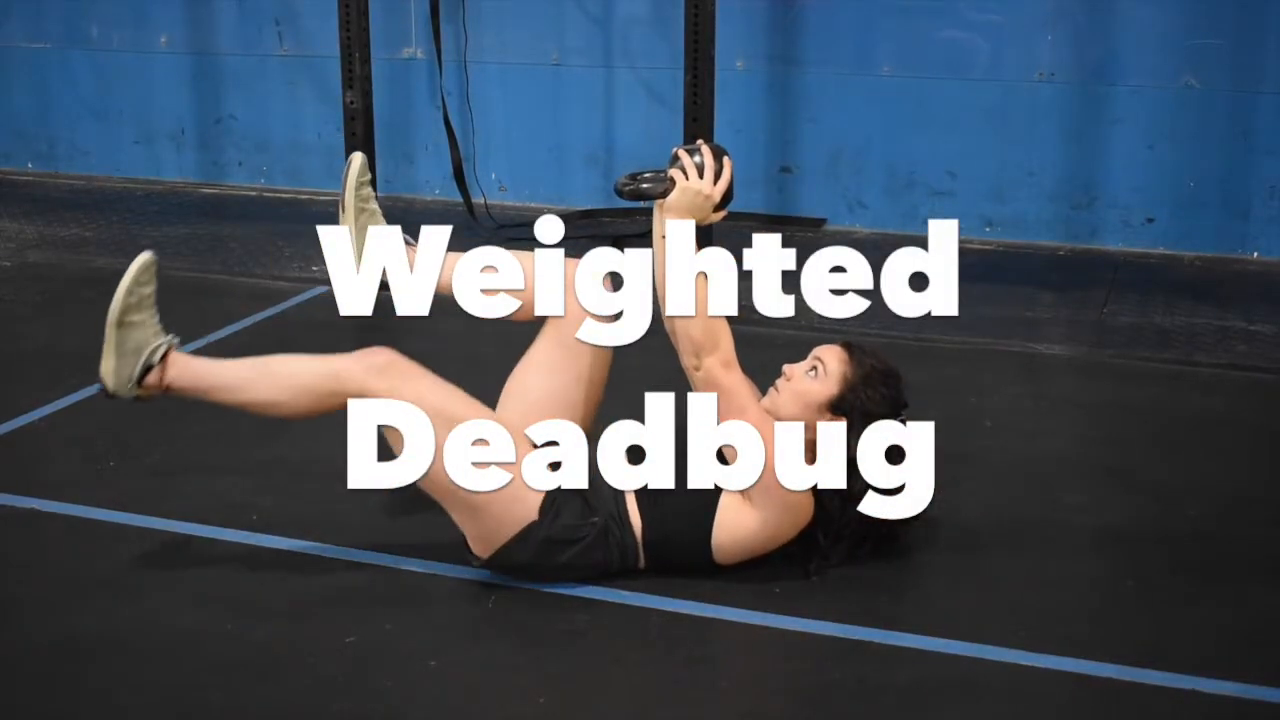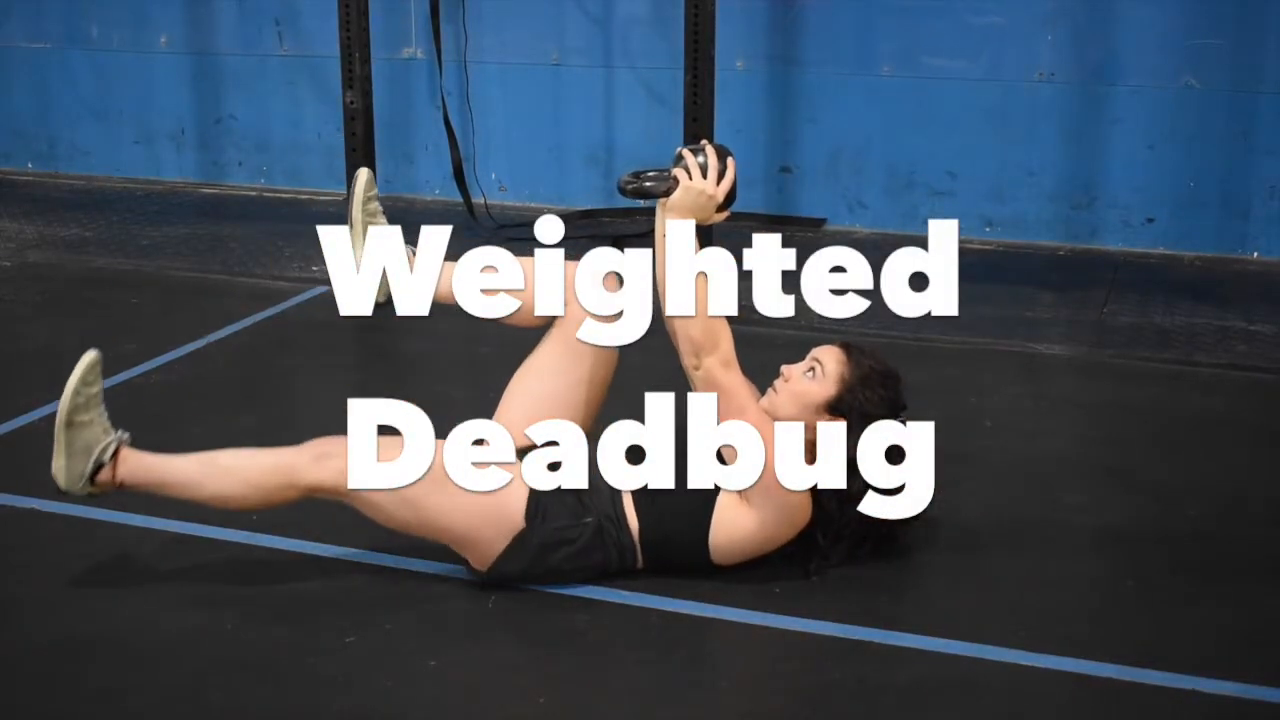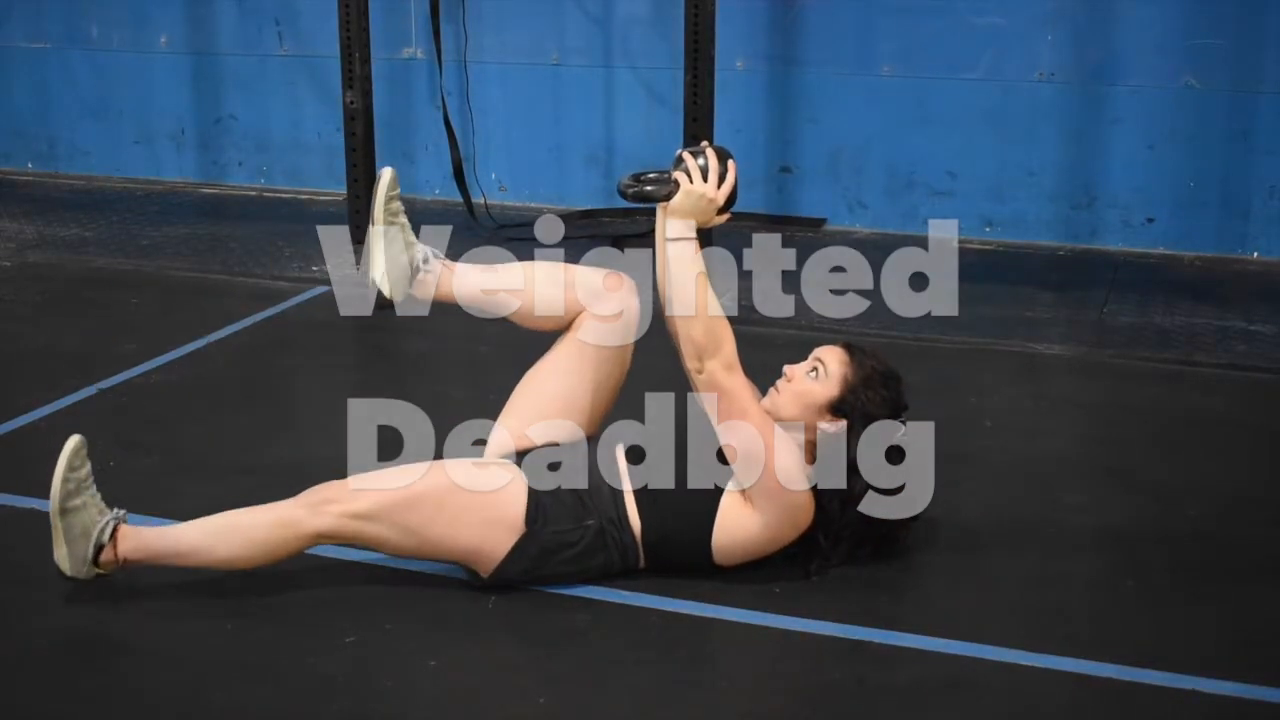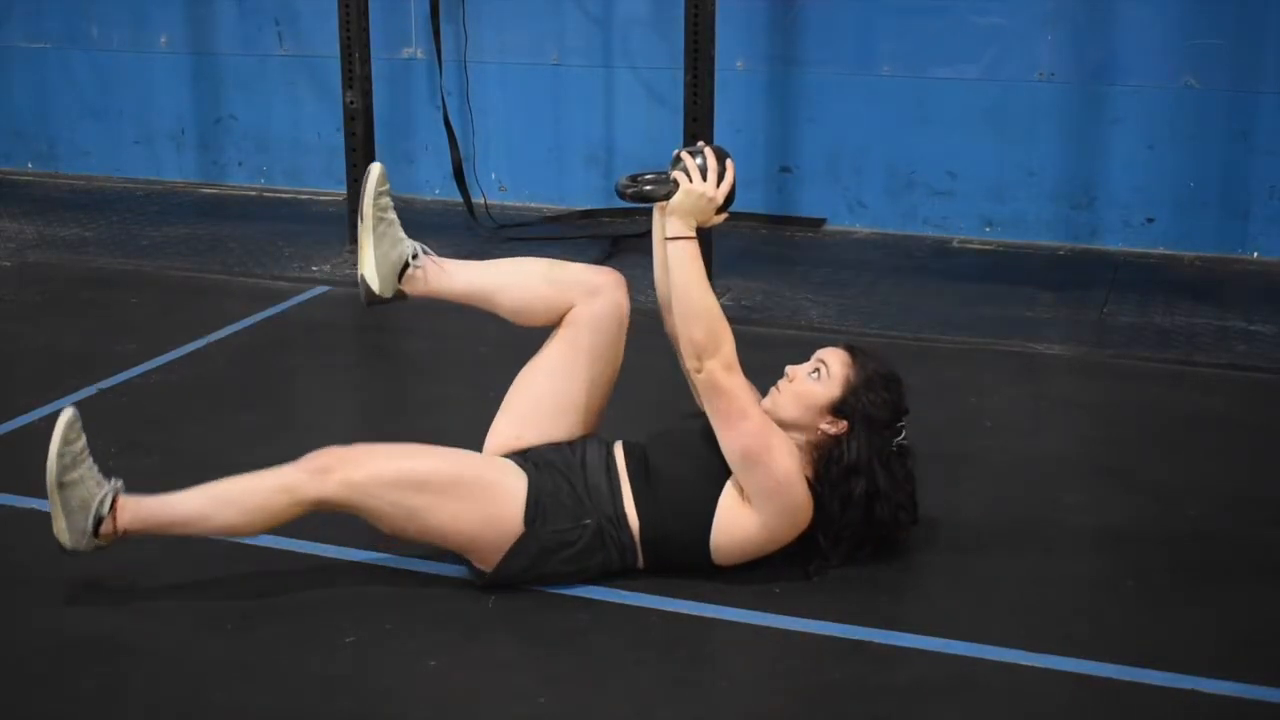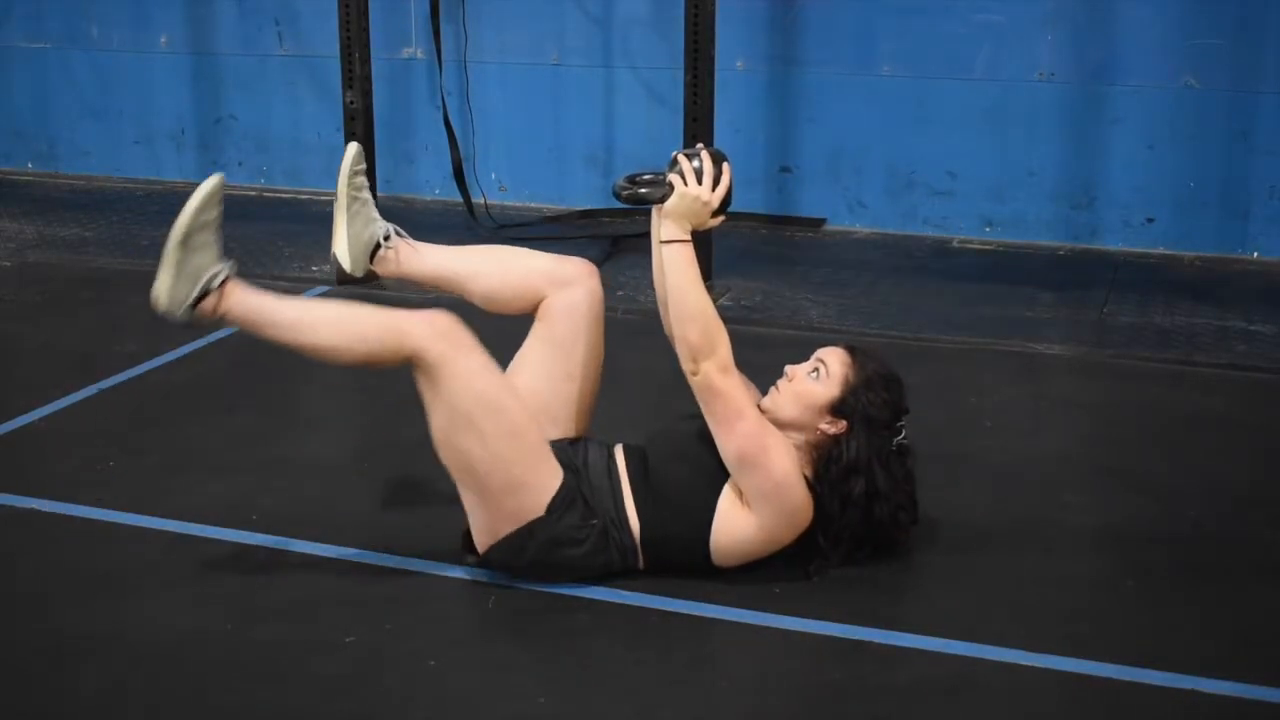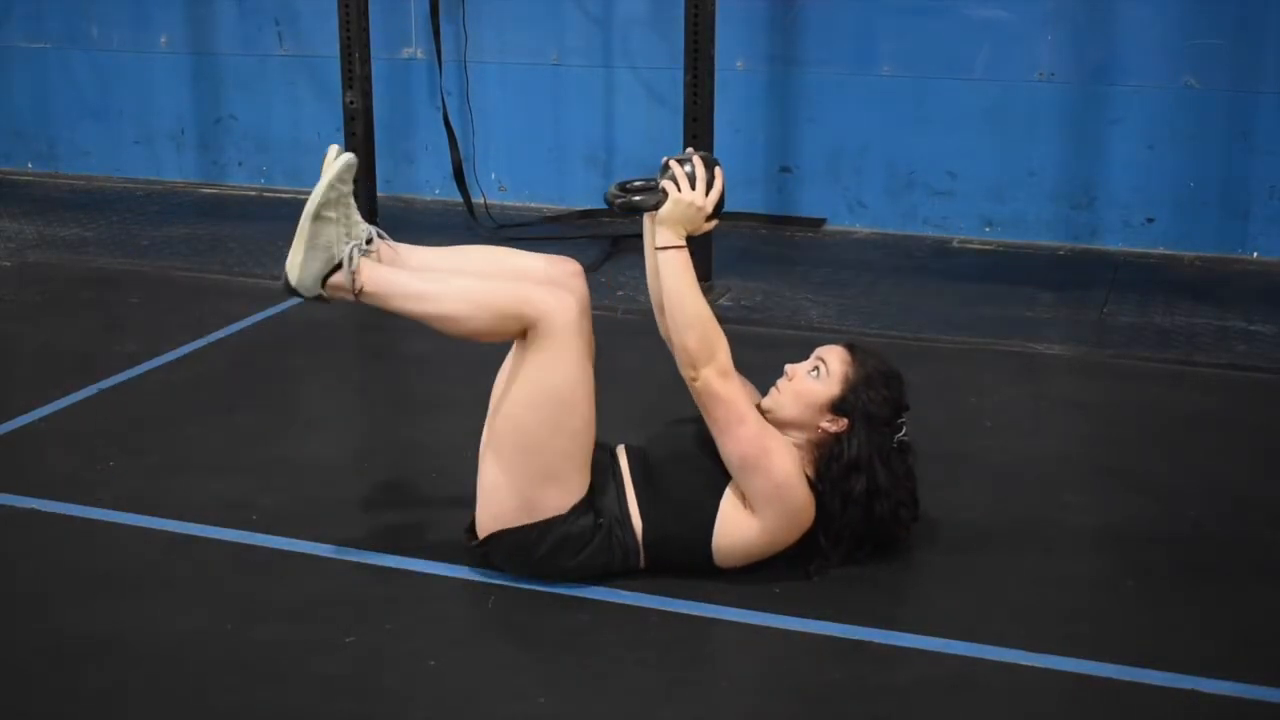
dt=0.3s
person 1, frame 1
left shoulder: (786, 496)
right shoulder: (765, 448)
left elbow: (706, 364)
right elbow: (710, 358)
left wrist: (678, 224)
right wrist: (673, 224)
left hip: (548, 529)
right hip: (555, 481)
left knee: (372, 372)
left ankle: (158, 367)
right ankle: (396, 261)
person 1, frame 2
left shoulder: (783, 496)
right shoulder: (758, 447)
left elbow: (707, 362)
right elbow: (705, 356)
left wrist: (683, 225)
right wrist: (671, 222)
left hip: (543, 529)
right hip: (542, 475)
left knee: (324, 463)
right knee: (598, 292)
left ankle: (114, 466)
person 1, frame 3
left shoulder: (786, 494)
right shoulder: (760, 446)
left elbow: (708, 367)
right elbow: (706, 354)
left wrist: (684, 229)
right wrist: (672, 224)
left hip: (545, 528)
right hip: (542, 470)
left knee: (325, 506)
right knee: (610, 295)
left ankle: (112, 543)
right ankle: (422, 276)
person 1, frame 4
left shoulder: (786, 498)
right shoulder: (760, 447)
left elbow: (711, 367)
right elbow: (708, 361)
left wrist: (680, 229)
right wrist: (670, 221)
left hip: (542, 530)
right hip: (546, 474)
left knee: (328, 475)
right knee: (601, 290)
left ankle: (111, 514)
right ankle: (406, 269)
person 1, frame 5
left shoulder: (786, 499)
right shoulder: (769, 445)
left elbow: (706, 369)
right elbow: (702, 351)
left wrist: (676, 230)
right wrist: (669, 224)
left hip: (552, 528)
right hip: (562, 474)
left knee: (434, 336)
right knee: (573, 278)
left ankle: (217, 295)
right ankle: (381, 251)
person 1, frame 6
left shoulder: (787, 498)
right shoulder: (770, 438)
left elbow: (705, 371)
right elbow: (684, 343)
left wrist: (672, 237)
right wrist: (656, 224)
left hip: (548, 534)
right hip: (586, 484)
left knee: (551, 306)
right knee: (560, 277)
left ankle: (339, 272)
right ankle: (365, 251)
